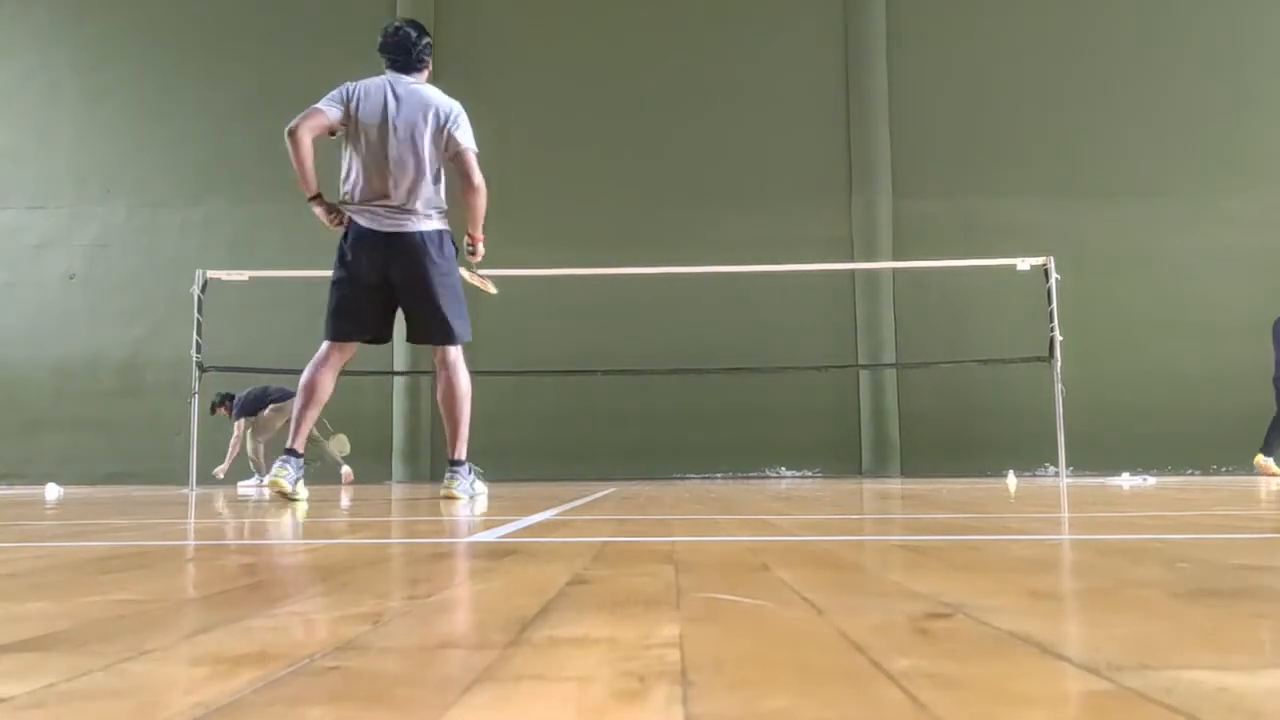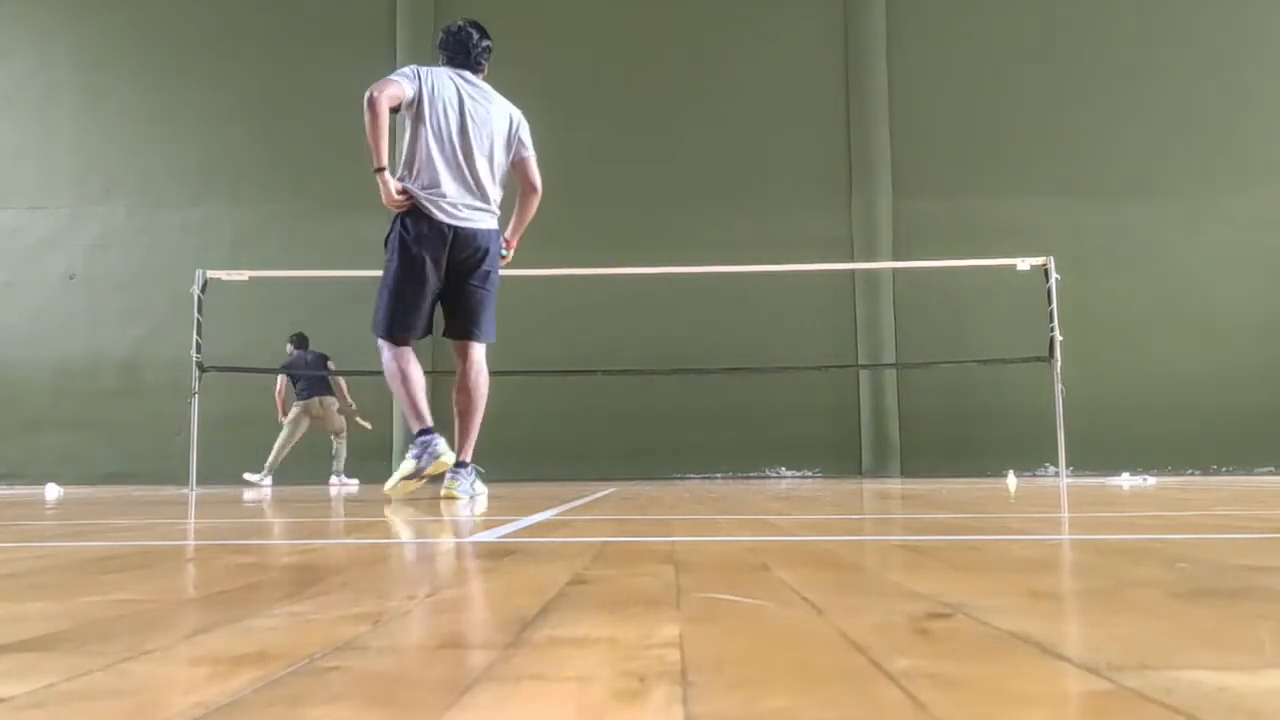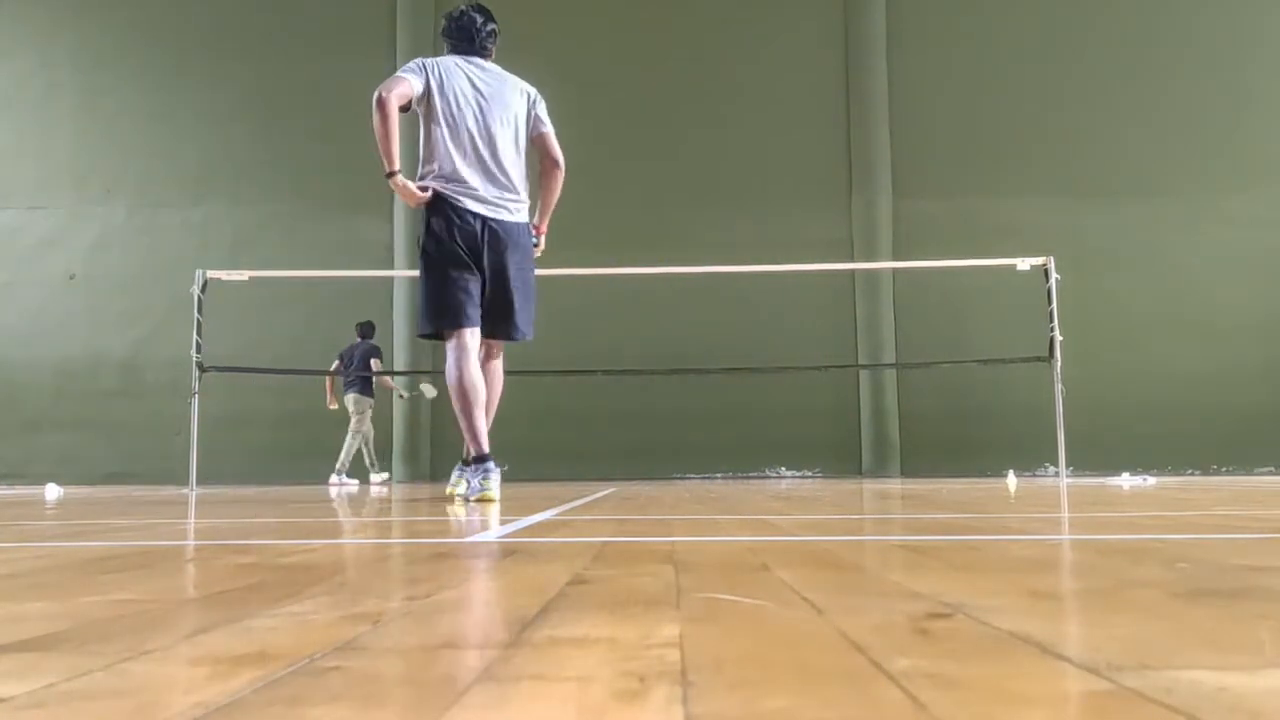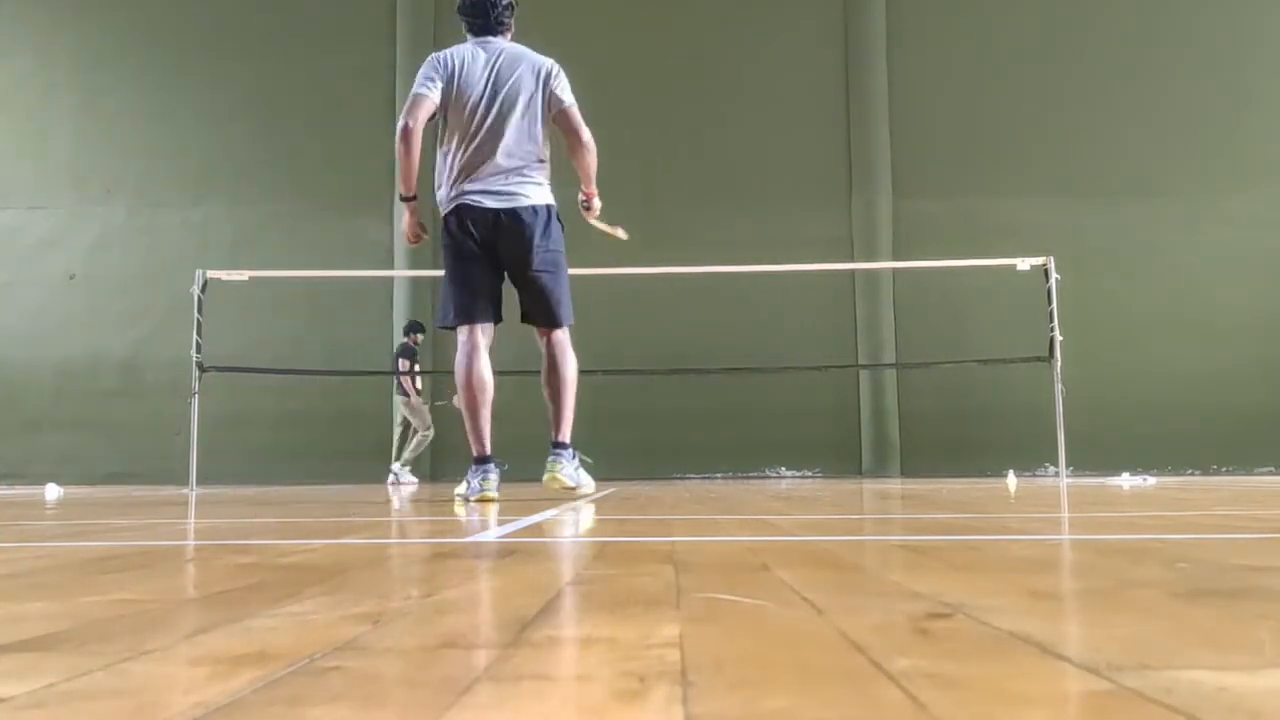
dt=0.4s
person 1, frame 1
left shoulder: (353, 94)
right shoulder: (445, 106)
left elbow: (298, 132)
right elbow: (473, 181)
left wrist: (317, 201)
right wrist: (476, 235)
left hip: (363, 236)
right hip: (424, 239)
left knee: (334, 351)
right knee: (450, 355)
left ankle: (291, 459)
right ankle: (460, 470)
person 1, frame 2
left shoulder: (422, 78)
right shoulder: (508, 111)
left elbow: (376, 98)
right elbow: (533, 186)
left wrist: (383, 174)
right wrist: (511, 239)
left hip: (423, 224)
right hip: (481, 235)
left knee: (395, 342)
right knee: (472, 352)
left ankle: (427, 440)
right ankle: (462, 470)
person 1, frame 3
left shoulder: (429, 70)
right shoulder: (522, 90)
left elbow: (386, 98)
right elbow: (555, 162)
left wrist: (395, 176)
right wrist: (540, 224)
left hip: (452, 217)
right hip: (509, 225)
left knee: (464, 345)
right knee: (492, 350)
left ankle: (481, 466)
right ankle: (473, 467)
person 1, frame 4
left shoulder: (444, 63)
right shoulder: (542, 67)
left elbow: (410, 127)
right elbow: (580, 138)
left wrist: (409, 202)
right wrist: (590, 190)
left hip: (467, 214)
right hip: (532, 211)
left knee: (473, 338)
right knee: (555, 334)
left ankle: (482, 468)
right ankle: (562, 454)
